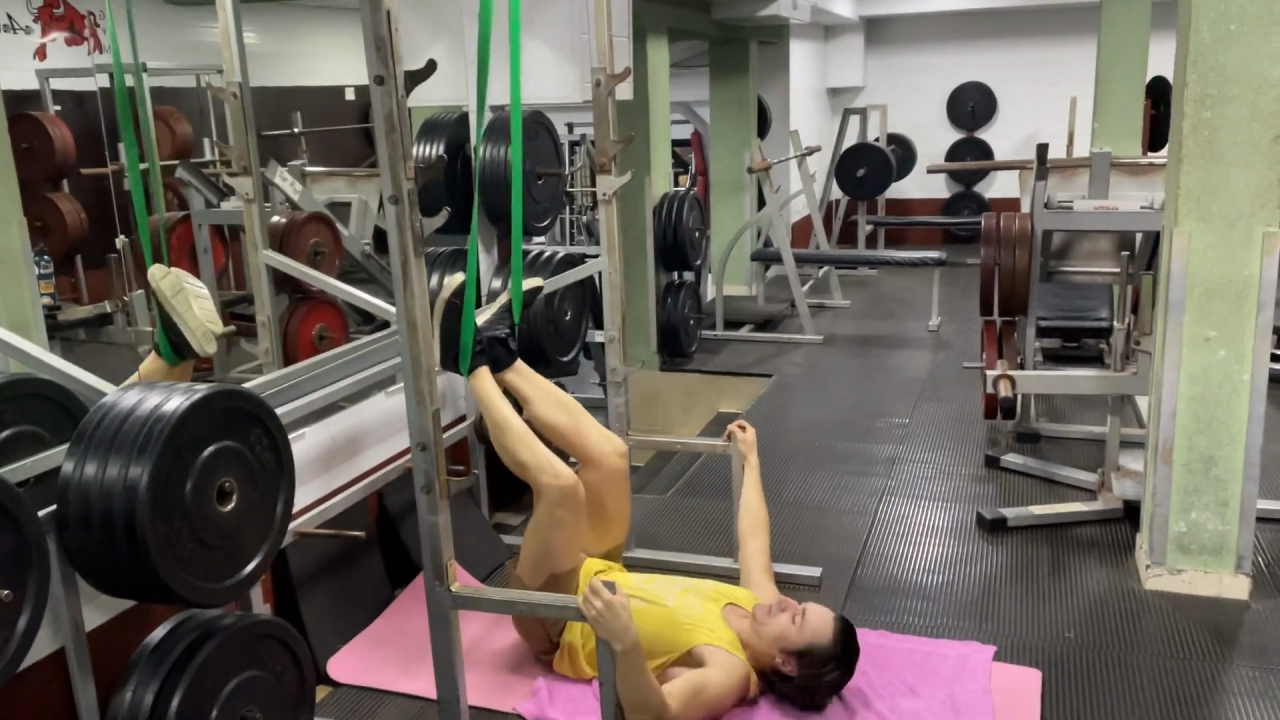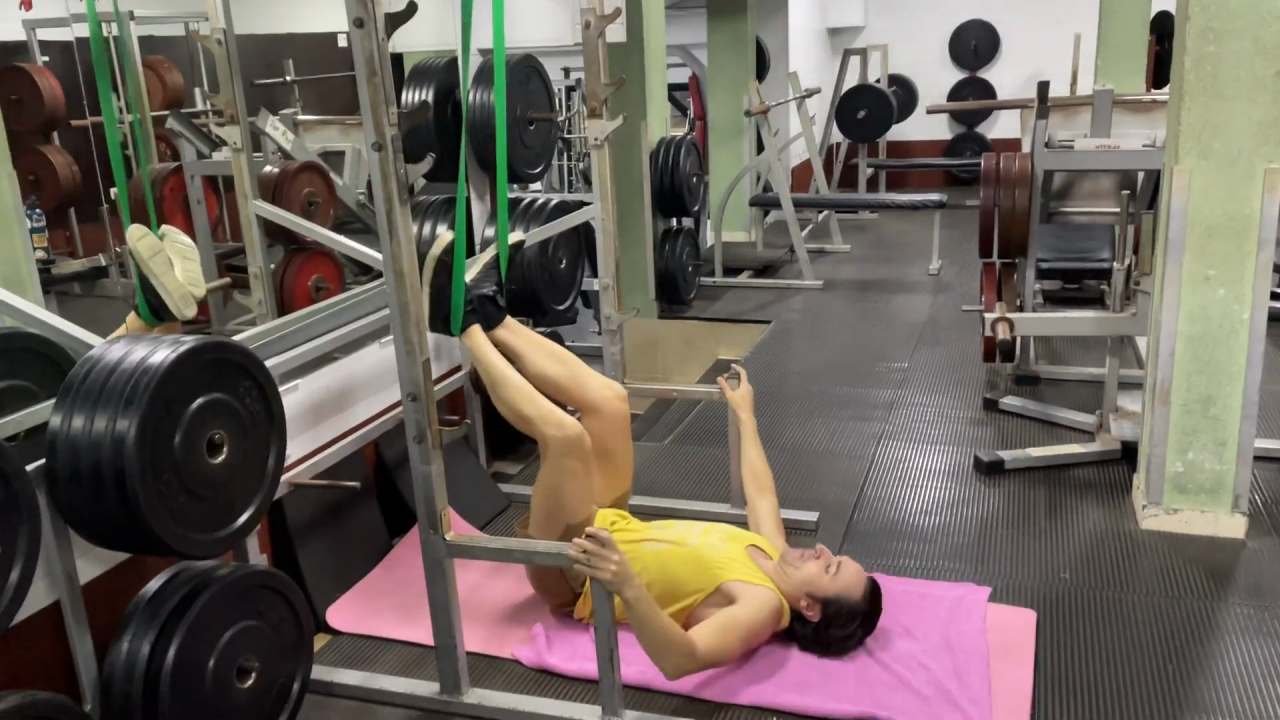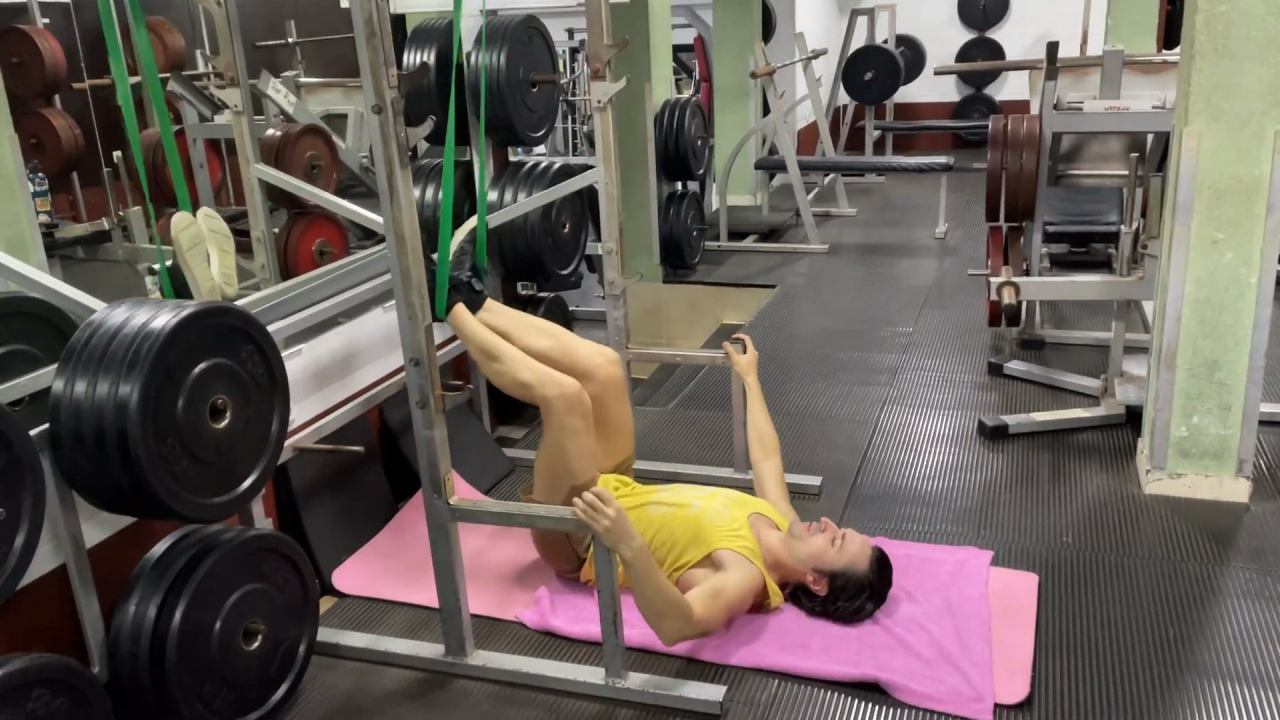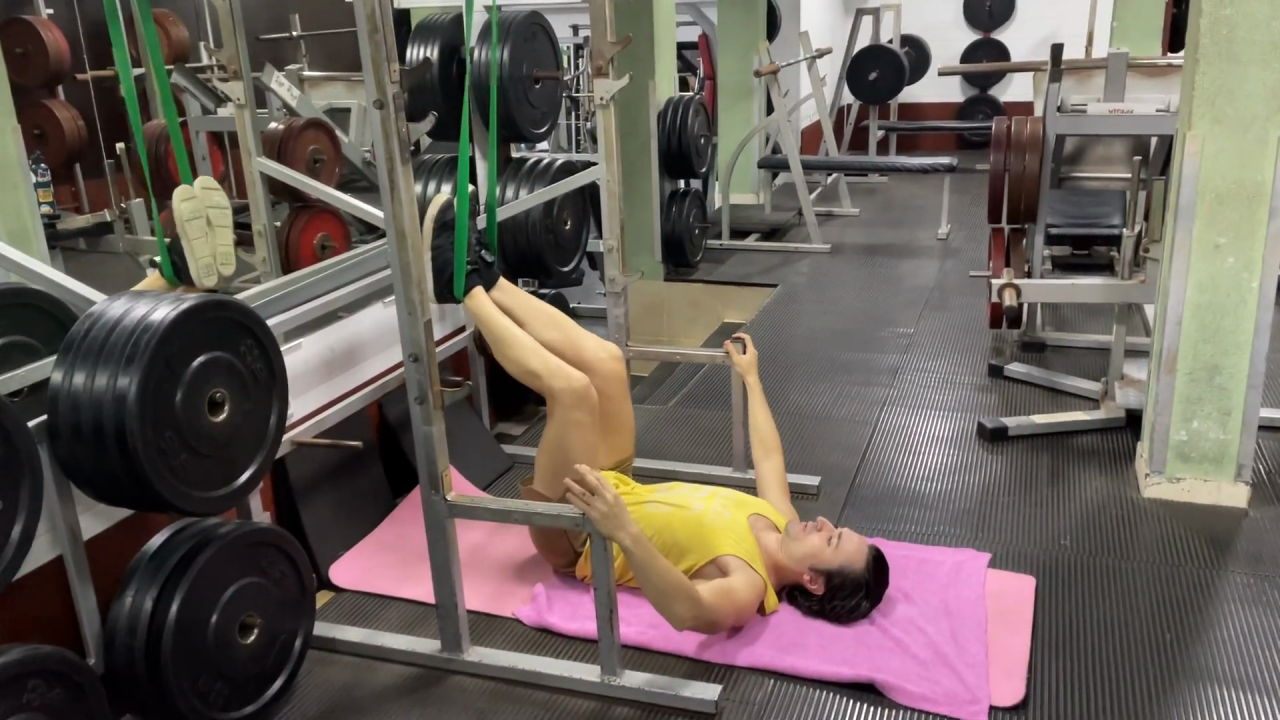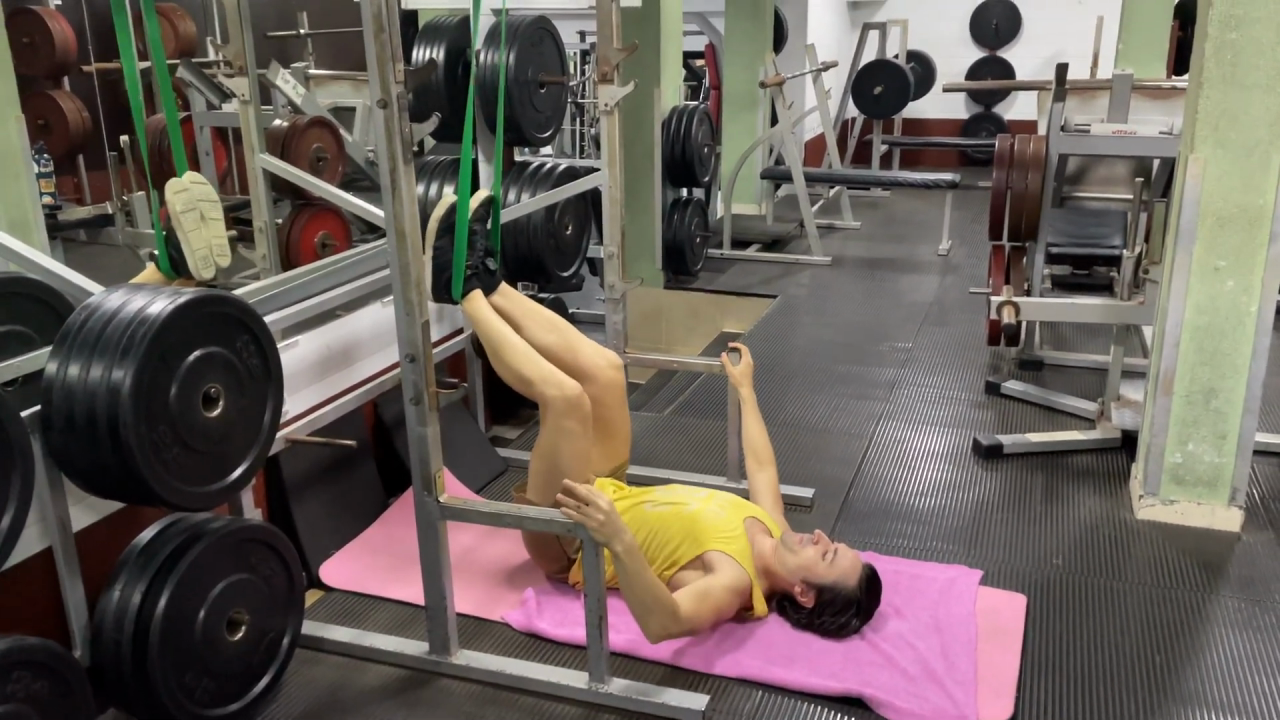
dt=1s
person 1, frame 1
left shoulder: (730, 672)
right shoulder: (762, 605)
right elbow: (755, 539)
left wrist: (625, 642)
right wrist: (750, 459)
left hip: (558, 626)
right hip: (595, 576)
left knee: (559, 483)
right knee: (607, 454)
left ankle: (477, 366)
right ankle: (499, 356)
person 1, frame 2
left shoulder: (764, 607)
right shoulder: (775, 558)
left elbow: (679, 660)
right elbow: (762, 494)
left wrist: (626, 587)
right wrist: (744, 414)
left hip: (573, 574)
right hip: (607, 528)
left knee: (564, 433)
right knee: (609, 400)
left ankle: (466, 323)
right ankle: (489, 316)
person 1, frame 3
left shoulder: (748, 579)
right shoulder: (783, 527)
left elbow: (675, 625)
right elbow: (767, 458)
left wrist: (629, 546)
right wrist: (749, 379)
left hip: (578, 540)
right hip: (613, 492)
left knee: (564, 393)
right knee: (601, 367)
left ankle: (454, 307)
right ankle: (469, 298)
person 1, frame 4
left shoulder: (749, 586)
right shoulder: (780, 525)
left elbow: (687, 612)
right elbow: (768, 458)
left wrist: (624, 532)
right wrist: (751, 378)
left hip: (576, 539)
right hip: (614, 491)
left knee: (571, 386)
right knee: (604, 361)
left ankle: (465, 286)
right ankle: (481, 278)
person 1, frame 5
left shoulder: (737, 583)
right shoulder: (773, 535)
left elbow: (663, 623)
right elbow: (761, 468)
left wrist: (618, 540)
right wrist: (745, 389)
left hip: (569, 543)
right hip: (606, 495)
left knee: (564, 394)
right knee: (603, 369)
left ankle: (465, 286)
right ankle: (482, 280)
